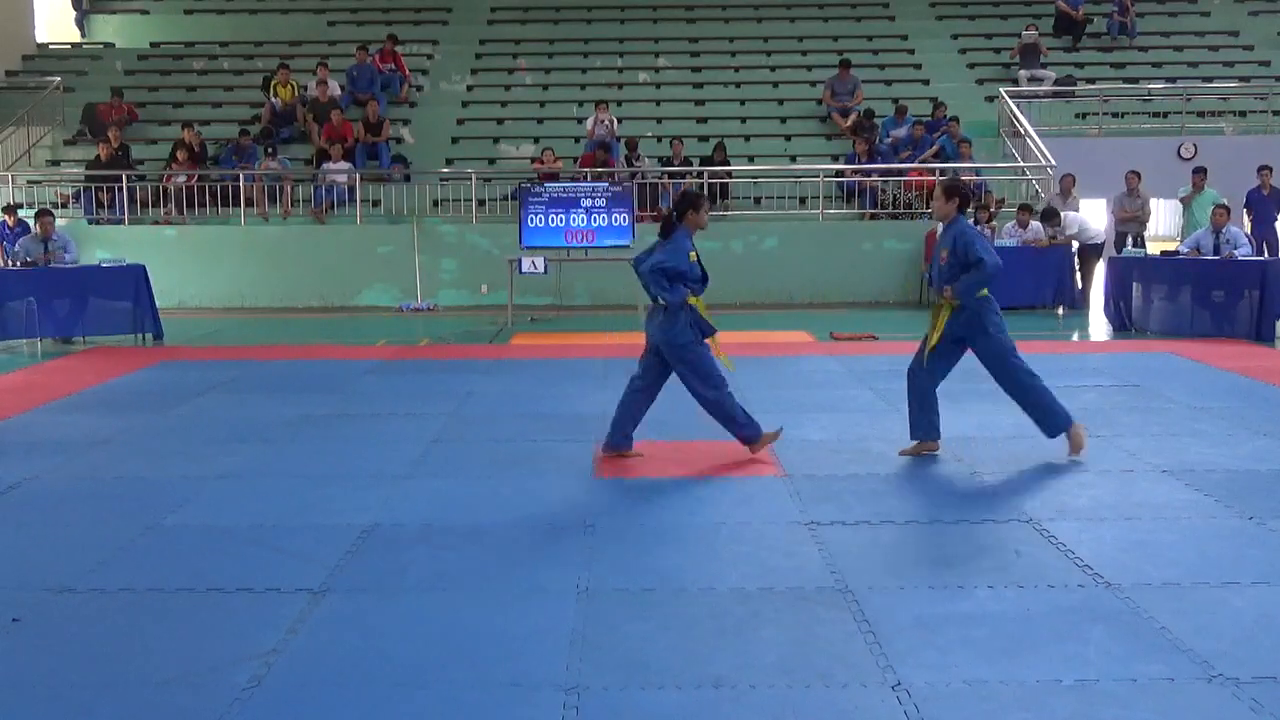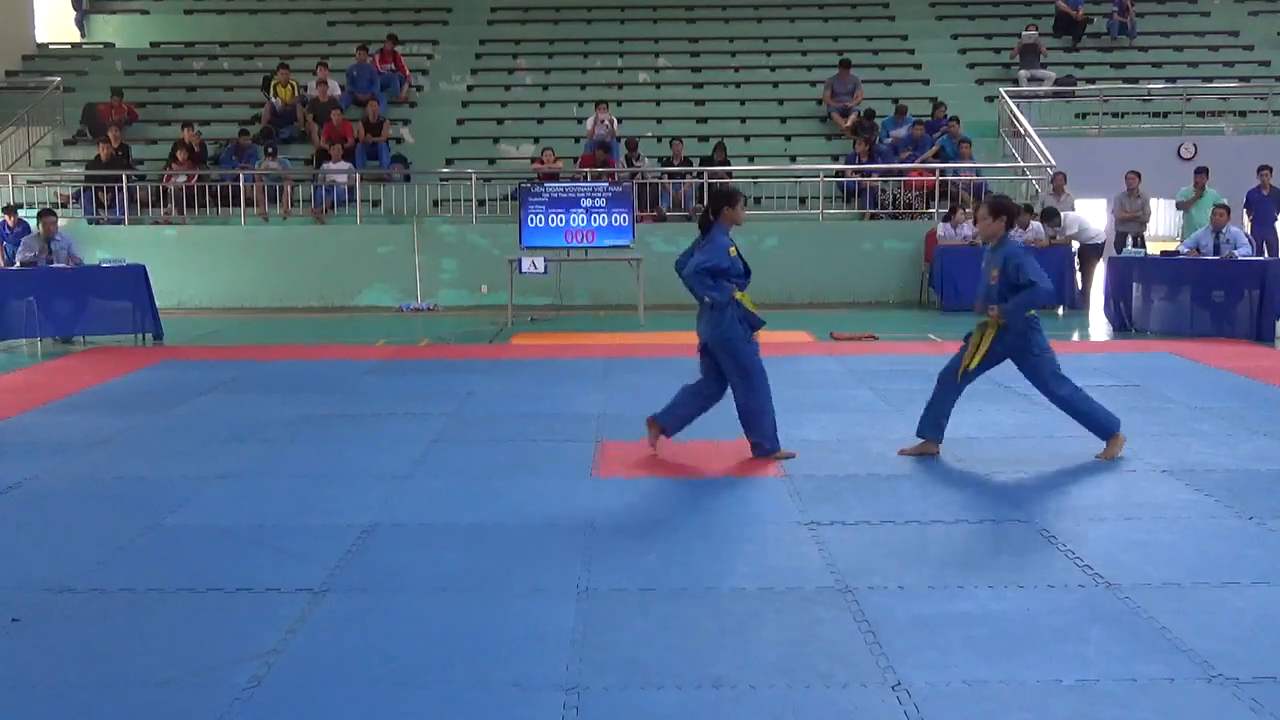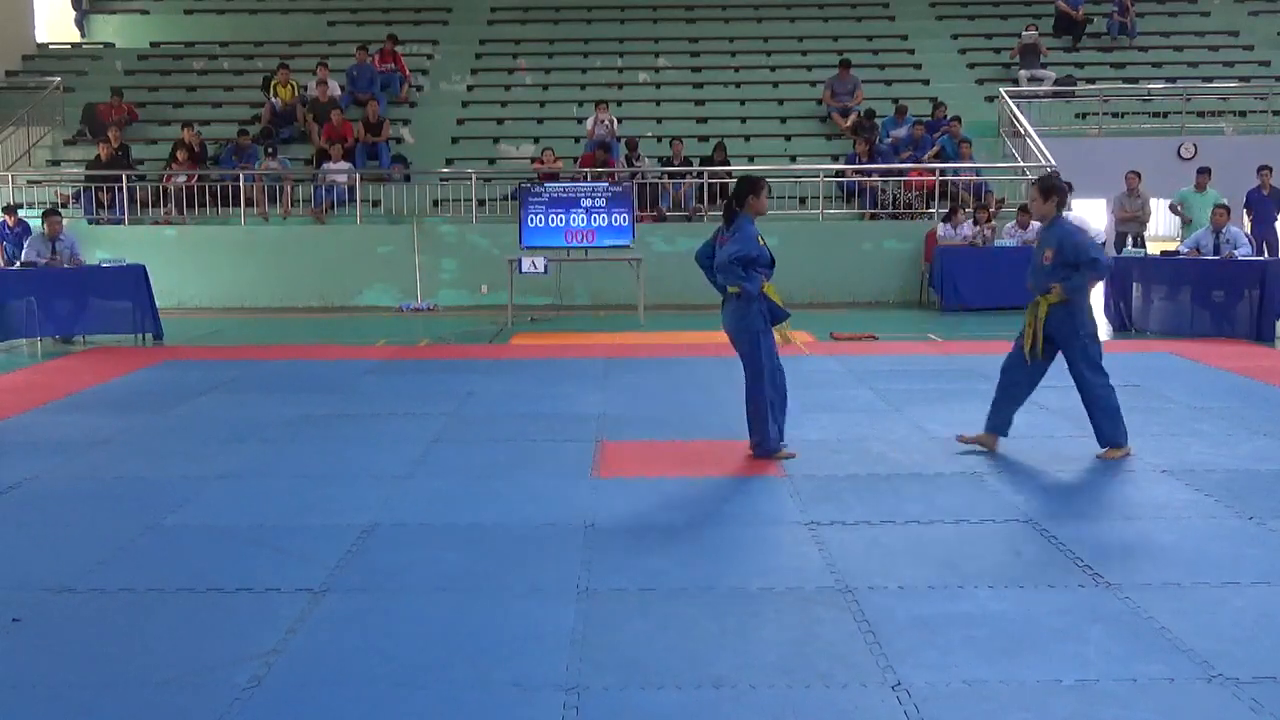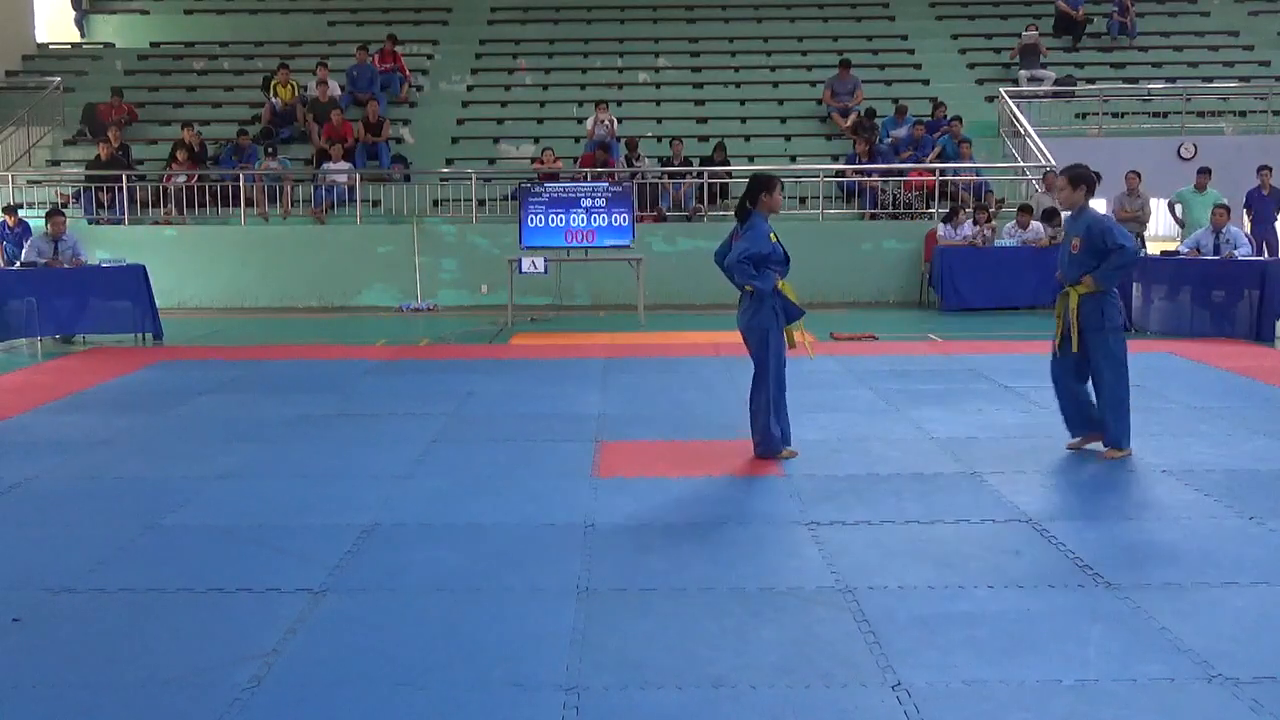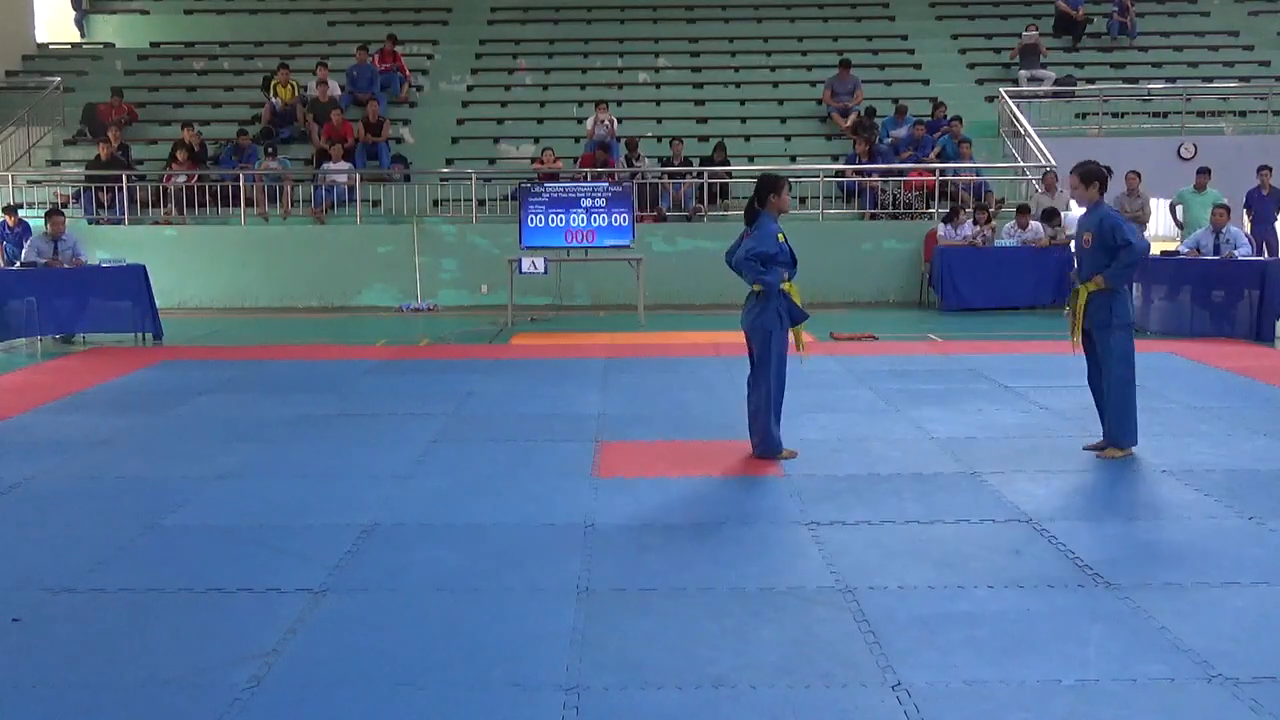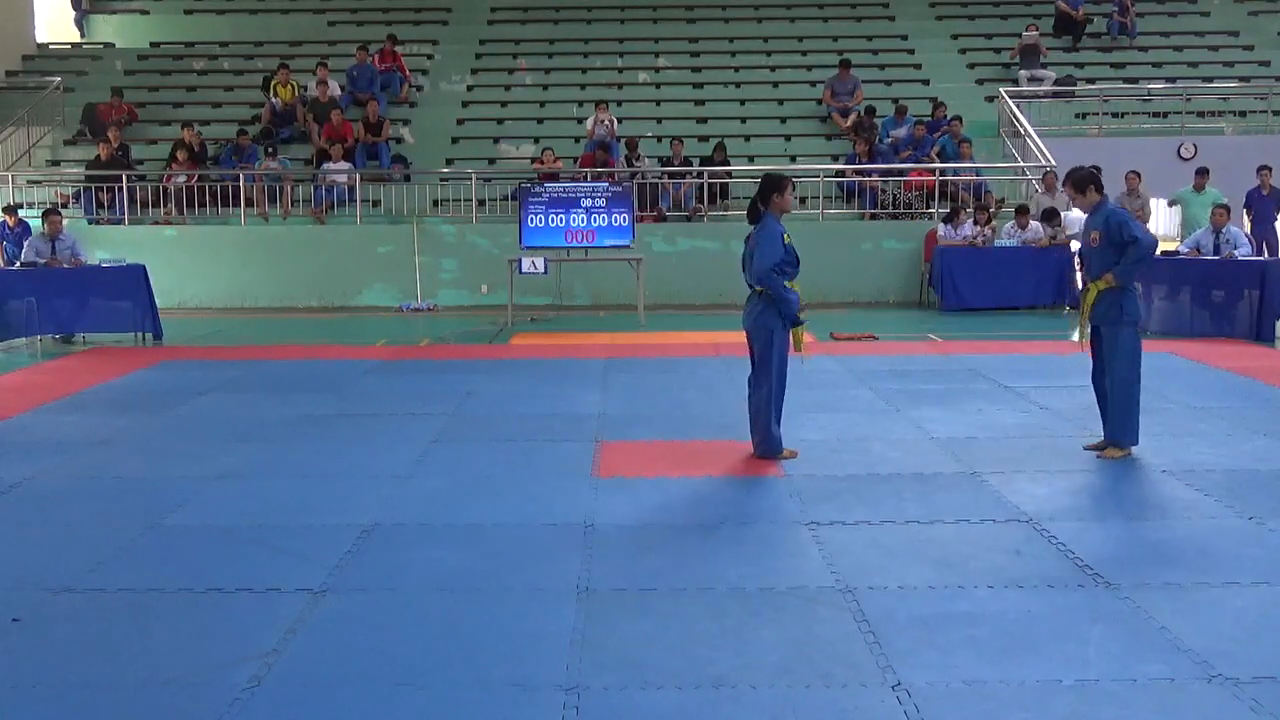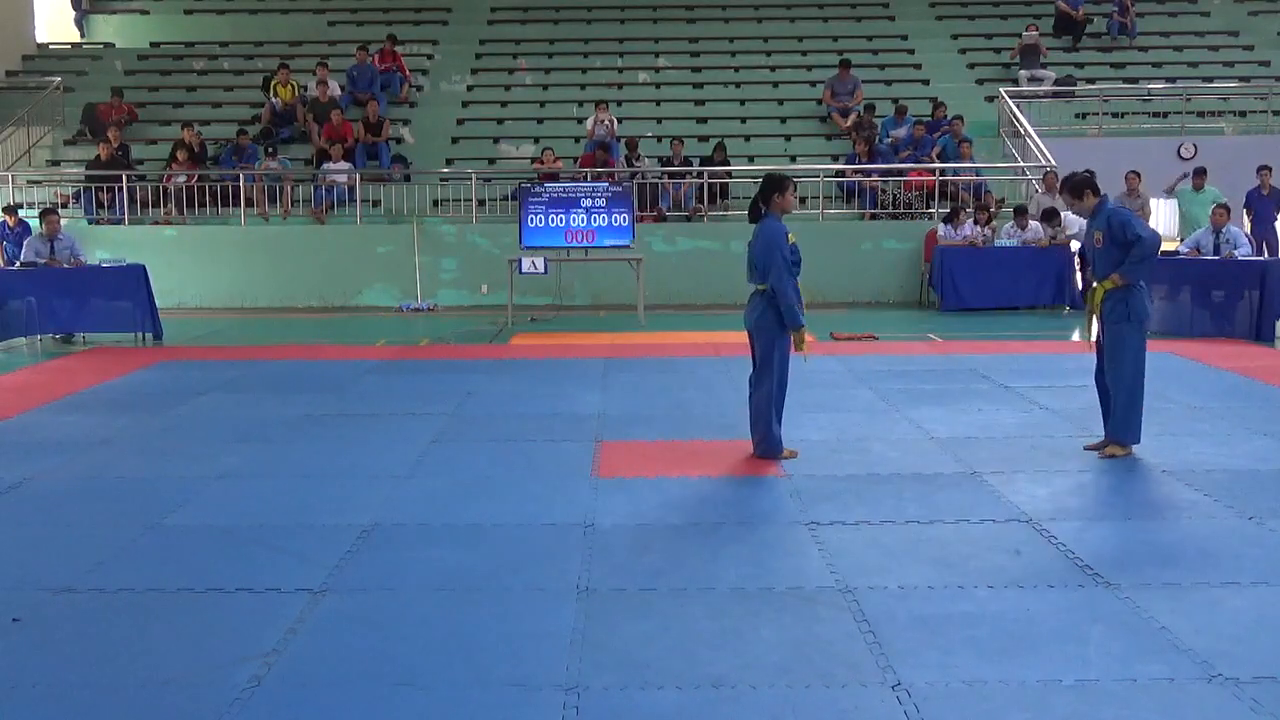
dt=0.2s
person 1, frame 1
left shoulder: (964, 234)
right shoulder: (948, 233)
left elbow: (990, 266)
left wrist: (957, 290)
right wrist: (944, 291)
left hip: (977, 316)
right hip: (951, 317)
left knee: (1014, 374)
right knee: (920, 374)
left ankle: (1067, 427)
right ankle: (927, 438)
person 1, frame 2
left shoulder: (1016, 255)
right shoulder: (994, 252)
left elbow: (1043, 290)
left wrist: (1006, 311)
right wrist: (987, 308)
left hip: (1020, 332)
right hip: (993, 331)
left knee: (1056, 386)
right knee: (951, 379)
left ankle: (1112, 432)
right ankle: (930, 441)
person 1, frame 3
left shoulder: (1070, 234)
right shoulder: (1046, 232)
left elbow: (1101, 264)
left wrist: (1066, 289)
right wrist: (1036, 286)
left hip: (1071, 317)
right hip: (1044, 314)
left knee: (1092, 379)
right knee: (1014, 371)
left ankle: (1117, 442)
right ankle: (992, 433)
person 1, frame 4
left shoulder: (1096, 223)
right shoulder: (1071, 222)
left elbow: (1129, 251)
left wrist: (1097, 280)
right wrist: (1063, 274)
left hip: (1099, 309)
right hip: (1073, 307)
left knee: (1108, 375)
right knee: (1064, 370)
left ankle: (1119, 442)
right ankle: (1091, 428)
person 1, frame 5
left shoulder: (1109, 218)
right shoulder: (1086, 219)
left elbow: (1139, 248)
left wrist: (1109, 278)
right wrist: (1080, 275)
left hip: (1109, 306)
right hip: (1088, 305)
left knee: (1116, 374)
right knee: (1097, 375)
left ankle: (1122, 442)
right ankle: (1113, 435)
person 1, frame 6
left shoulder: (1115, 216)
right shoulder: (1092, 219)
left elbow: (1147, 243)
left wrist: (1118, 276)
right wrist: (1089, 275)
left hip: (1119, 305)
right hip: (1100, 304)
left knee: (1121, 372)
right knee: (1102, 373)
left ankle: (1122, 441)
right ankle: (1112, 436)
person 1, frame 7
left shoulder: (1116, 216)
right shoulder: (1094, 221)
left elbow: (1150, 240)
left wrist: (1125, 275)
right wrist: (1098, 276)
left hip: (1126, 304)
right hip: (1109, 303)
left knee: (1124, 371)
right knee: (1105, 372)
left ankle: (1123, 439)
right ankle: (1113, 434)
person 2, frame 1
left shoulder: (674, 241)
right shoulder: (679, 247)
left elbow: (640, 262)
right elbow: (648, 269)
right wrist: (674, 298)
left hip: (664, 322)
right hip: (679, 326)
left knee: (646, 382)
right knee: (712, 384)
left ankle: (617, 442)
right ankle: (751, 436)
person 2, frame 2
left shoulder: (710, 238)
right shoulder: (720, 244)
left elbow: (681, 265)
right elbow: (691, 271)
left wrist: (704, 297)
right wrist: (720, 295)
left hip: (714, 320)
right hip: (727, 321)
left knee: (712, 384)
right knee: (753, 383)
left ankle: (661, 423)
right ankle: (766, 446)
person 2, frame 3
left shoulder: (730, 228)
right shoulder: (747, 233)
left elbow: (702, 257)
right elbow: (724, 263)
left wrist: (724, 284)
right wrist: (749, 284)
left hip: (739, 310)
right hip: (751, 312)
left knee: (768, 375)
right knee: (764, 378)
left ankle: (768, 439)
right ankle: (766, 445)
person 2, frame 4
left shoulder: (747, 226)
right shoulder: (759, 230)
left elbow: (721, 257)
right elbow: (735, 261)
right wrist: (764, 284)
left hip: (758, 308)
right hip: (764, 310)
left knee: (773, 375)
right knee: (768, 378)
left ankle: (774, 439)
right ankle: (769, 445)
person 2, frame 5
left shoulder: (759, 226)
right shoulder: (768, 230)
left elbow: (732, 257)
right elbow: (741, 258)
right wrist: (772, 279)
left hip: (762, 309)
right hip: (769, 312)
left knee: (763, 378)
right knee: (768, 379)
left ankle: (764, 442)
right ankle: (767, 445)
person 2, frame 6
left shoulder: (764, 227)
right shoulder: (772, 231)
left elbow: (752, 269)
right elbow: (762, 273)
right wrist: (791, 299)
left hip: (762, 310)
right hip: (771, 313)
left knee: (763, 379)
right knee: (770, 380)
left ankle: (764, 442)
right ankle: (768, 445)
person 2, frame 7
left shoulder: (764, 227)
right shoulder: (776, 231)
right elbow: (782, 282)
right wrist: (797, 321)
left hip: (761, 311)
right hip: (773, 314)
left knee: (763, 378)
right knee: (772, 379)
left ankle: (764, 442)
right ankle: (769, 445)
